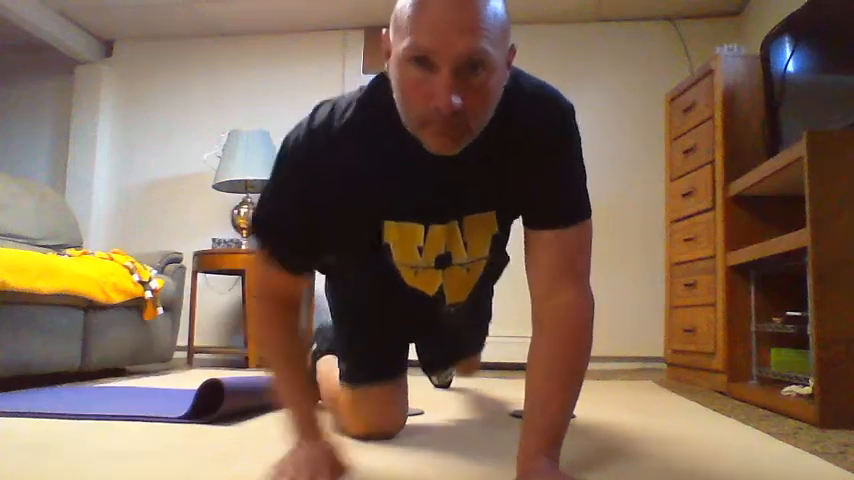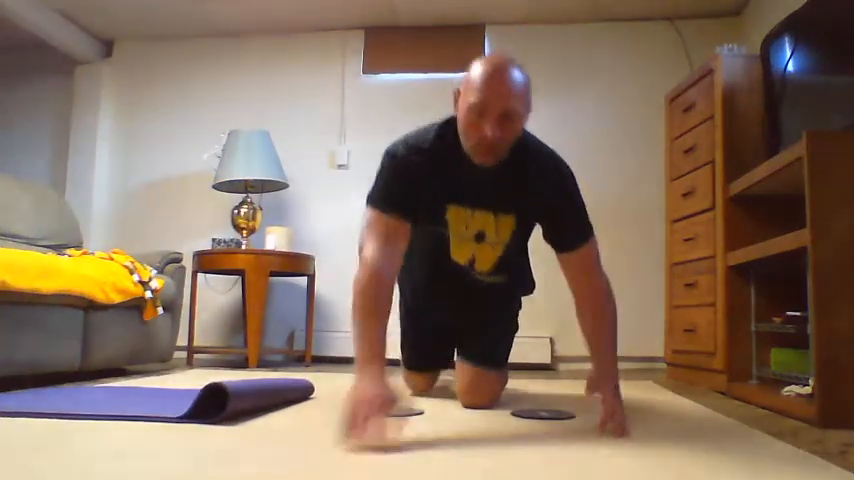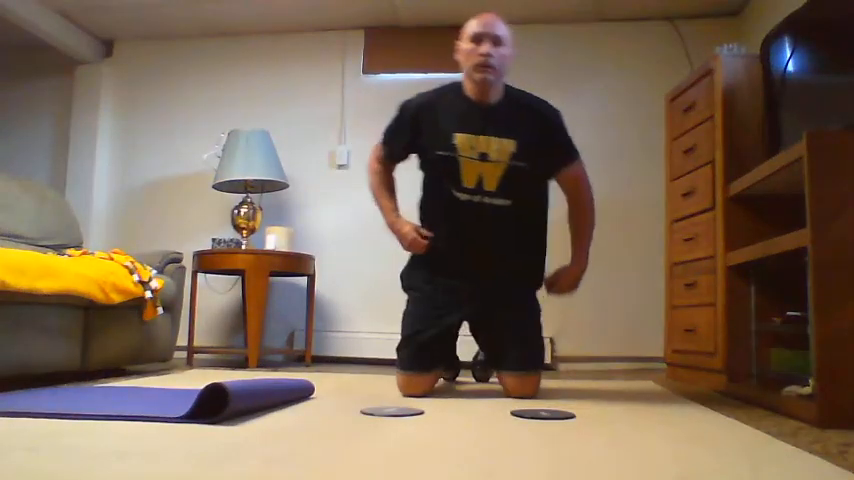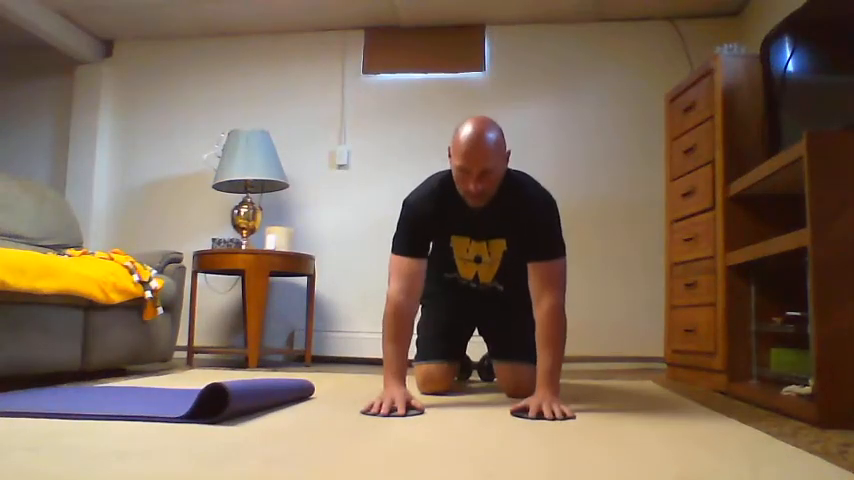
dt=1s
person 1, frame 1
left shoulder: (544, 123)
right shoulder: (324, 144)
left elbow: (563, 297)
right elbow: (275, 290)
right wrist: (308, 435)
left hip: (466, 287)
right hip: (369, 286)
left knee: (459, 361)
left ankle: (439, 355)
right ankle: (328, 356)
person 1, frame 2
left shoulder: (548, 174)
right shoulder: (411, 156)
left elbow: (589, 280)
right elbow: (377, 256)
left wrist: (608, 382)
right wrist: (369, 371)
left hip: (498, 286)
right hip: (430, 276)
left knee: (479, 395)
right knee: (419, 385)
left ankle: (471, 354)
right ankle: (445, 355)
person 1, frame 3
left shoulder: (538, 118)
right shoulder: (423, 110)
left elbow: (578, 189)
right elbow: (379, 163)
left wrist: (578, 262)
right wrist: (394, 219)
left hip: (510, 275)
right hip: (437, 272)
left knee: (524, 389)
right knee: (414, 387)
left ankle: (488, 356)
right ankle: (447, 357)
person 1, frame 4
left shoulder: (535, 203)
right shoulder: (423, 202)
left elbow: (548, 298)
right elbow: (401, 293)
left wrist: (547, 389)
right wrist: (393, 381)
left hip: (510, 295)
right hip: (447, 291)
left knee: (521, 385)
right knee: (432, 382)
left ankle: (493, 360)
right ankle: (458, 361)
